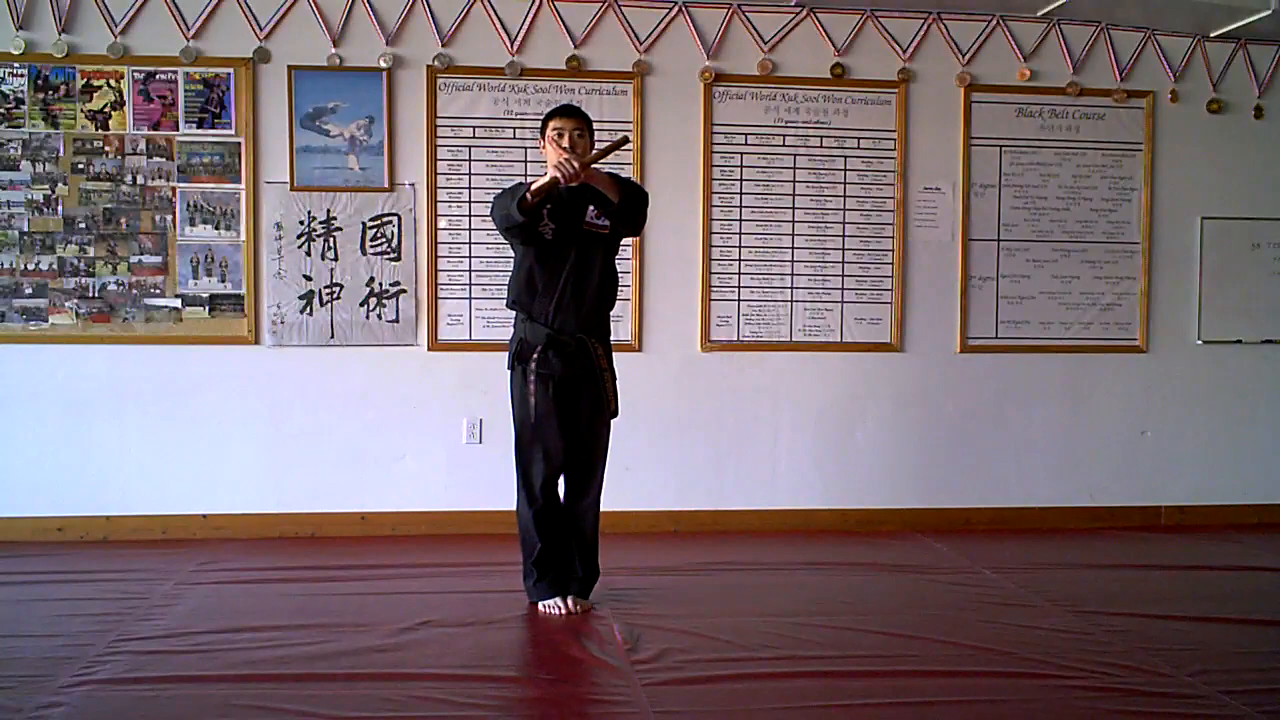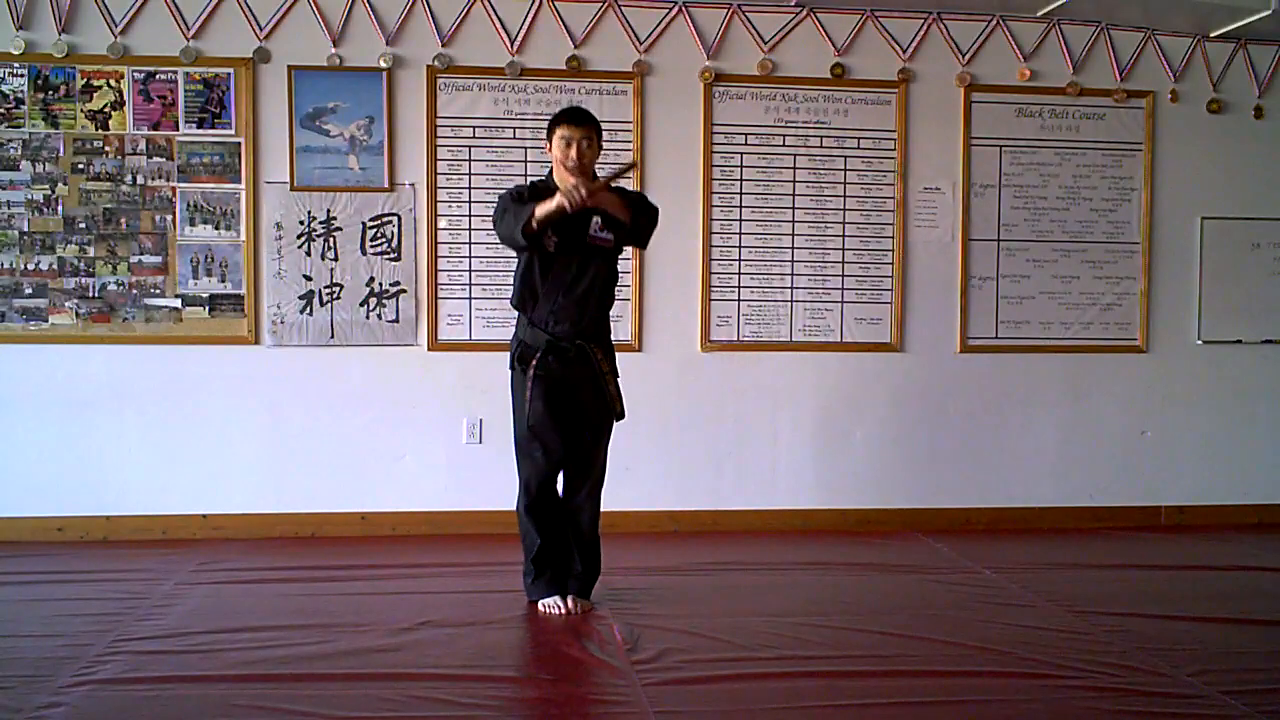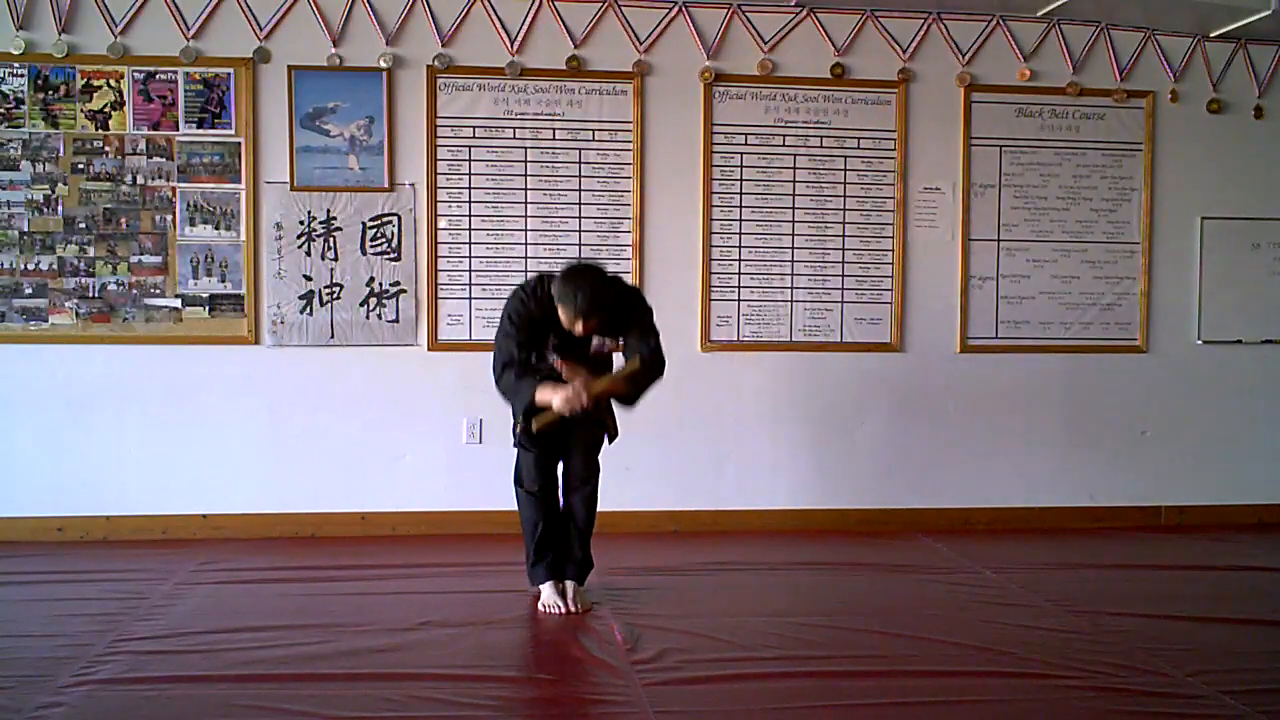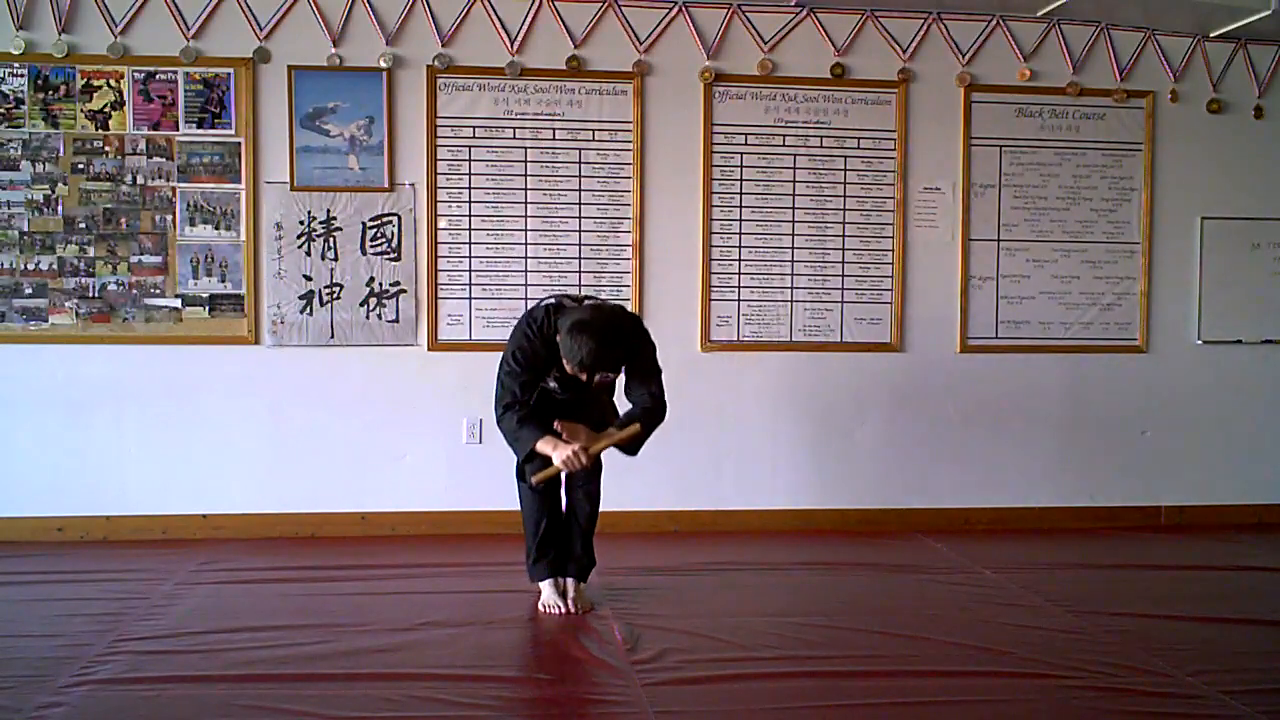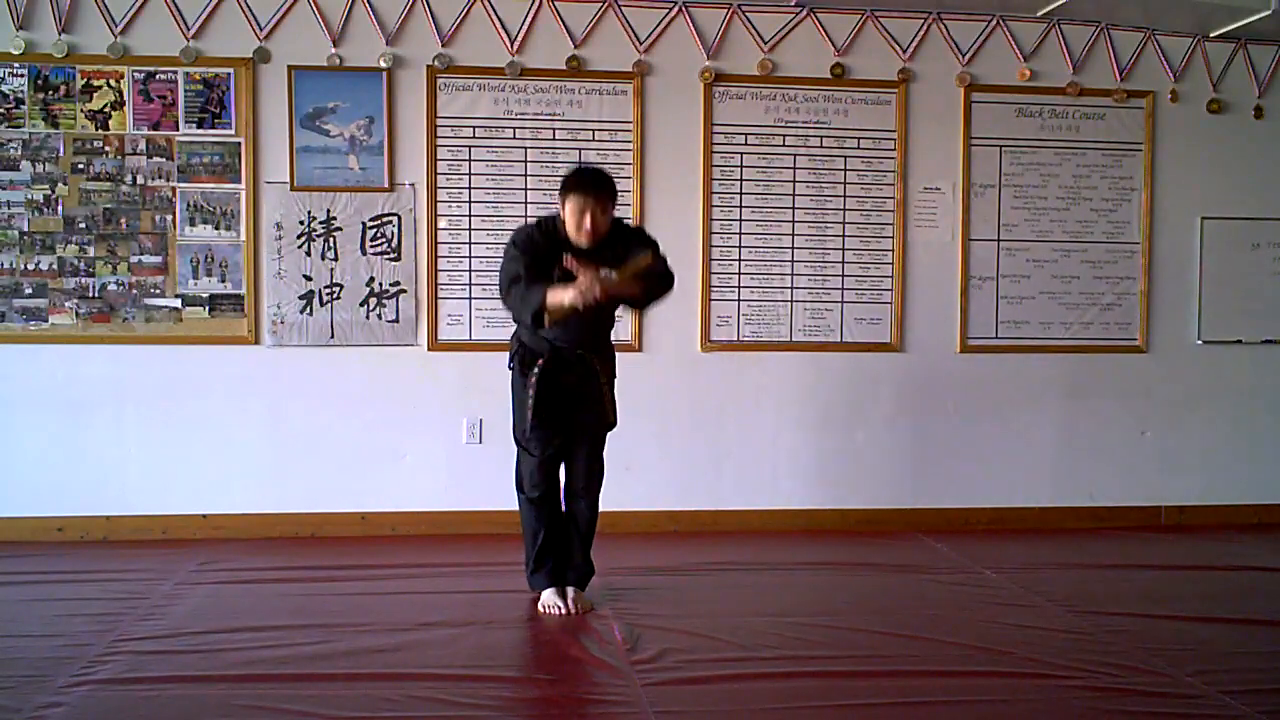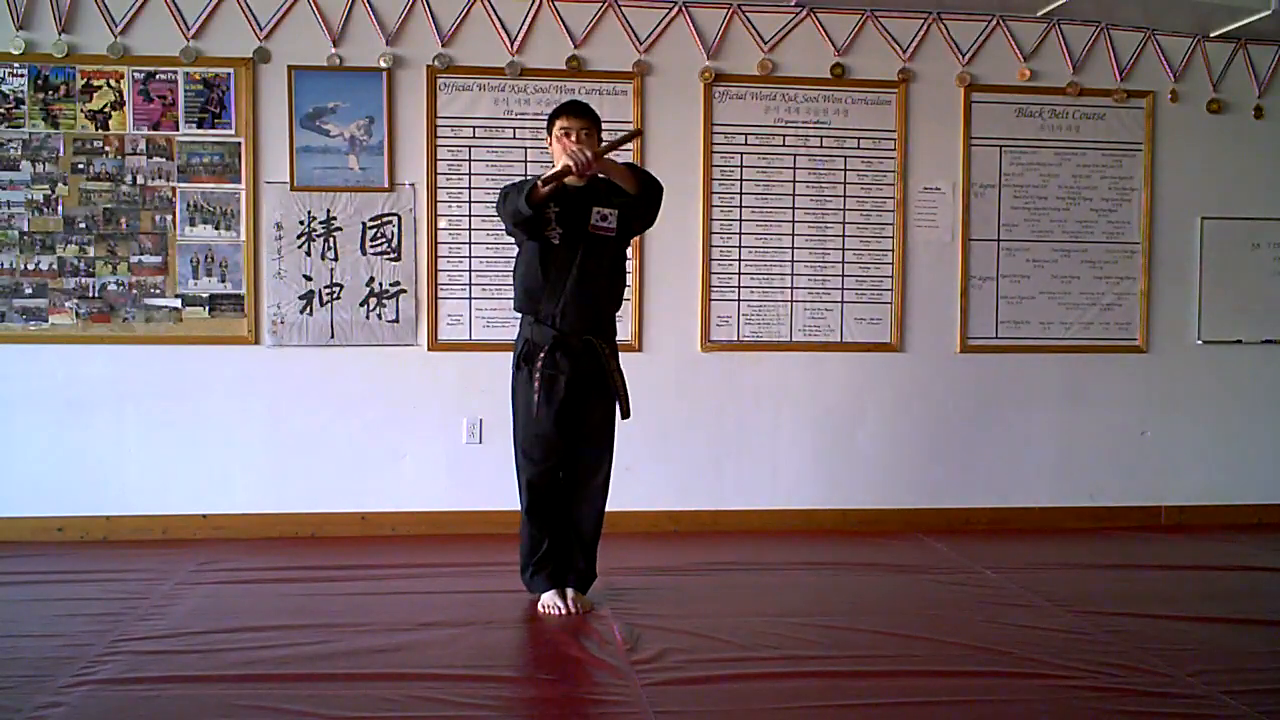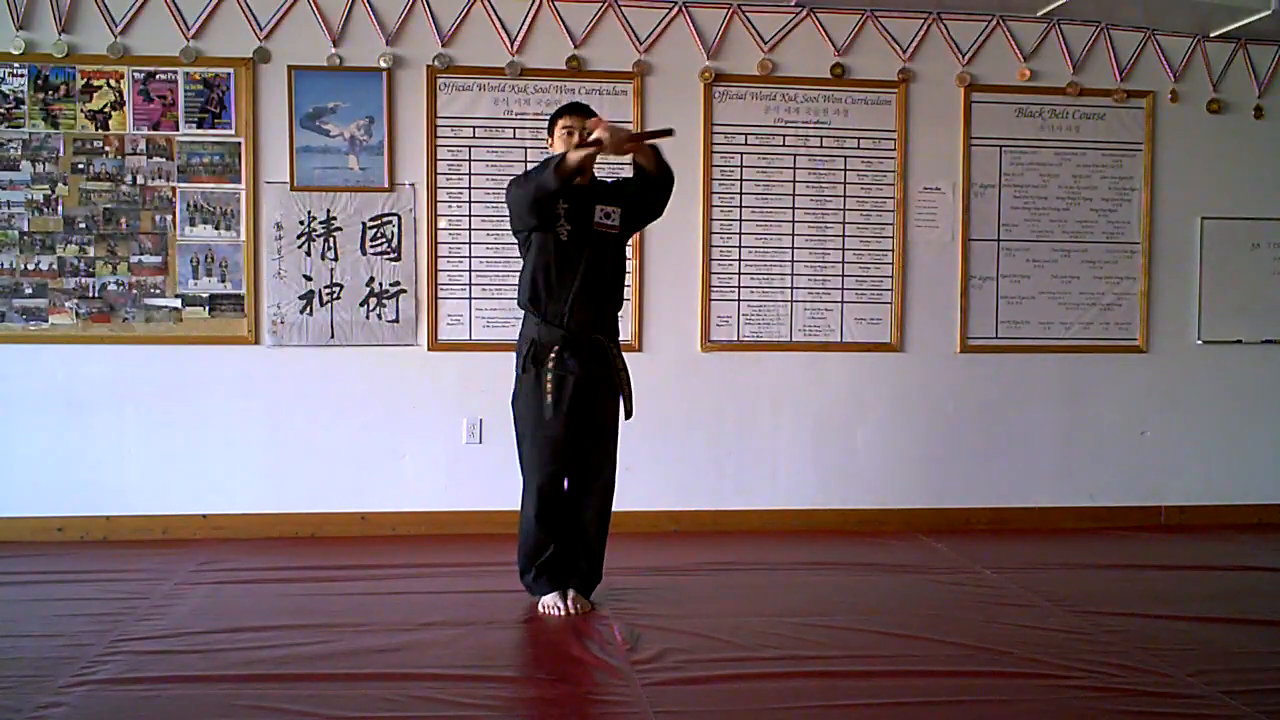
dt=0.4s
person 1, frame 1
left shoulder: (606, 200)
right shoulder: (527, 198)
left elbow: (635, 209)
right elbow: (507, 214)
left wrist: (592, 177)
right wrist: (547, 180)
left hip: (591, 355)
right hip: (537, 353)
left knee: (586, 475)
right knee: (539, 472)
left ankle: (577, 583)
right ankle: (545, 584)
person 1, frame 2
left shoulder: (612, 198)
right shoulder: (524, 198)
left elbow: (644, 222)
right elbow: (508, 225)
left wrist: (599, 196)
right wrist: (555, 202)
left hip: (592, 358)
right hip: (536, 353)
left knee: (586, 476)
right knee: (538, 474)
left ankle: (577, 584)
right ankle: (546, 585)
person 1, frame 3
left shoulder: (626, 302)
right shoulder: (527, 299)
left elbow: (649, 361)
right elbow: (508, 368)
left wrist: (596, 385)
right wrist: (551, 395)
left hip: (591, 388)
right hip: (539, 385)
left knee: (582, 476)
right knee: (534, 474)
left ankle: (573, 576)
right ankle: (546, 579)
person 1, frame 4
left shoulder: (630, 336)
right shoulder: (532, 332)
left elbow: (651, 404)
right elbow: (509, 409)
left wrist: (594, 439)
right wrist: (554, 447)
right hip: (541, 397)
left knee: (585, 476)
right knee: (536, 472)
left ankle: (574, 577)
right ankle: (547, 578)
person 1, frame 5
left shoulder: (627, 241)
right shoulder: (531, 239)
left elbow: (660, 280)
right elbow: (515, 292)
left wrist: (611, 285)
right wrist: (566, 293)
left hip: (592, 361)
right hip: (538, 359)
left knee: (585, 473)
right knee: (538, 471)
left ankle: (575, 579)
right ankle: (547, 580)
person 1, frame 6
left shoulder: (615, 199)
right shoulder: (531, 193)
left elbow: (649, 194)
right elbow: (514, 209)
left wrist: (604, 167)
right wrist: (556, 173)
left hip: (596, 355)
right hip: (541, 354)
left knee: (590, 476)
right knee: (539, 474)
left ankle: (576, 581)
right ankle: (546, 582)
person 1, frame 7
left shoulder: (617, 200)
right shoulder: (529, 195)
left elbow: (657, 188)
right elbow: (535, 188)
left wrist: (635, 147)
right wrist: (578, 152)
left hip: (600, 354)
right hip: (544, 353)
left knee: (594, 479)
right knee: (544, 477)
left ankle: (577, 584)
right ankle: (546, 585)
